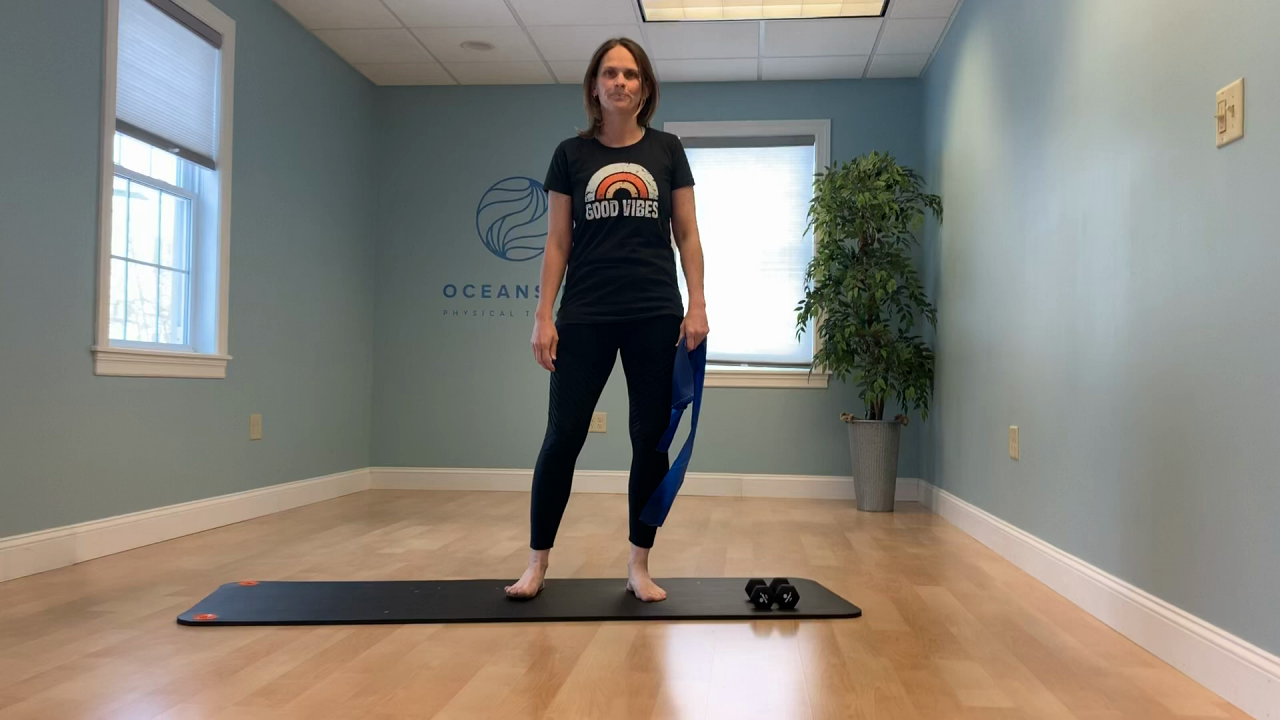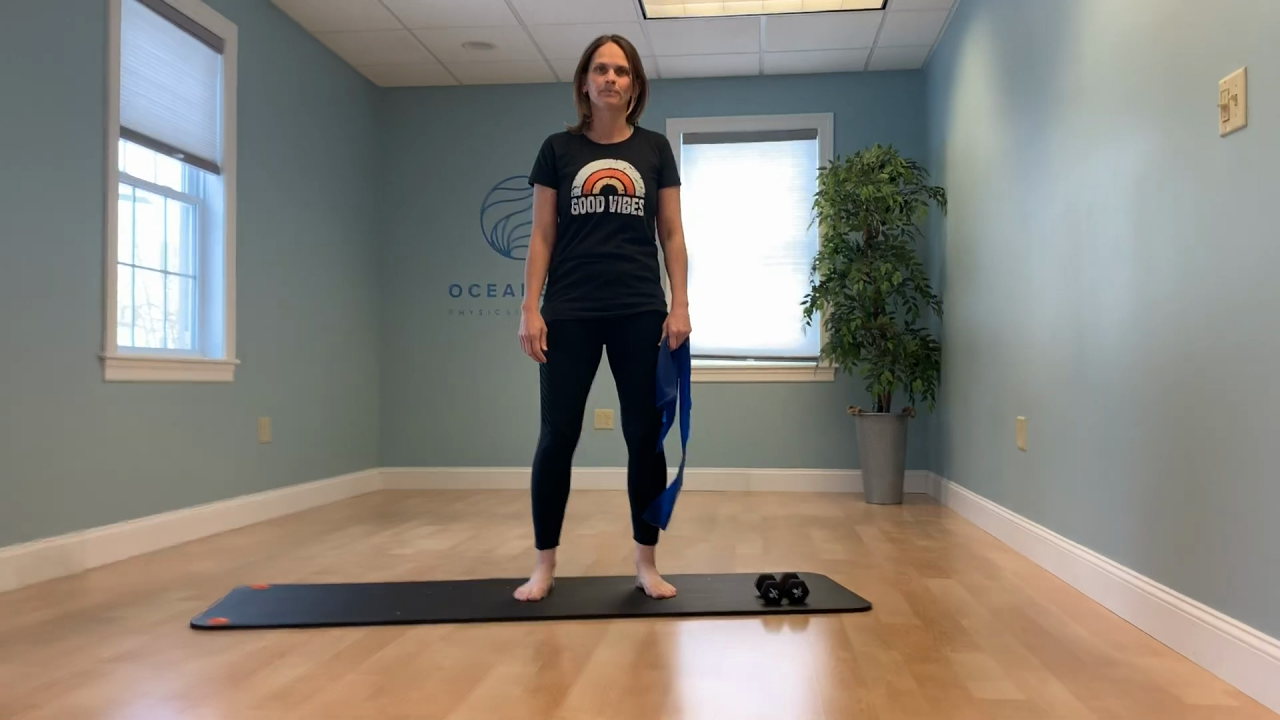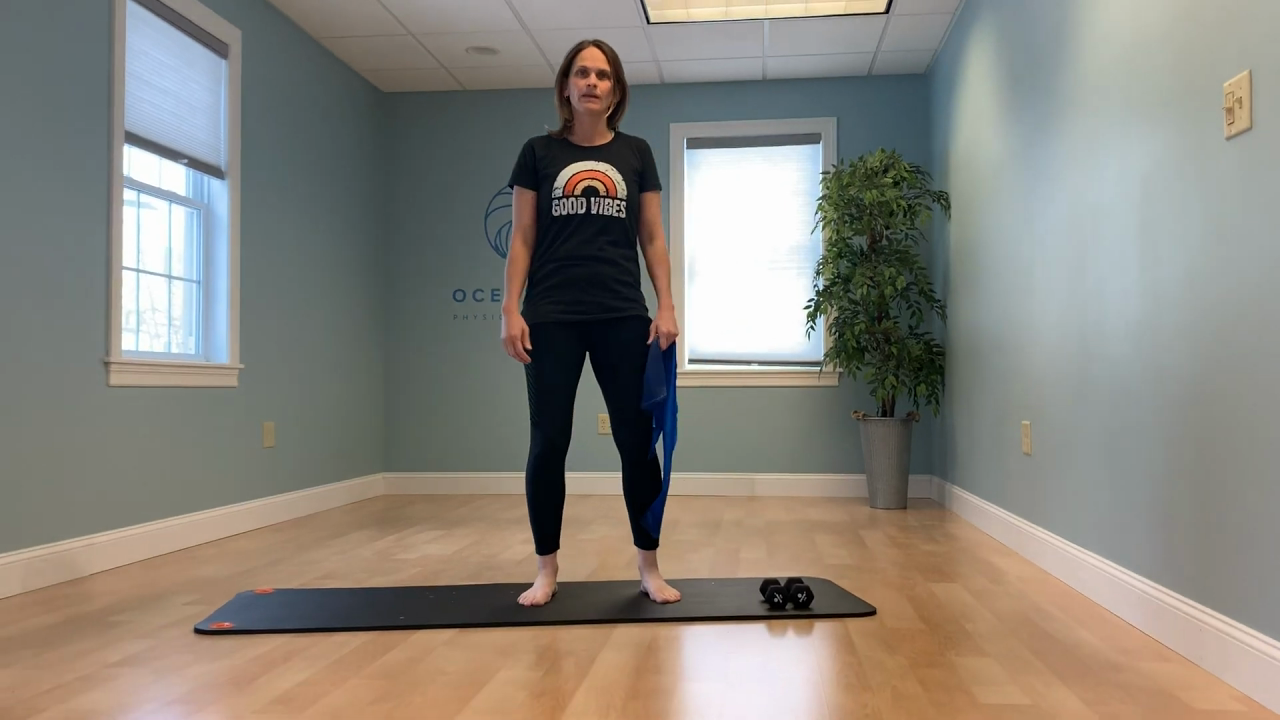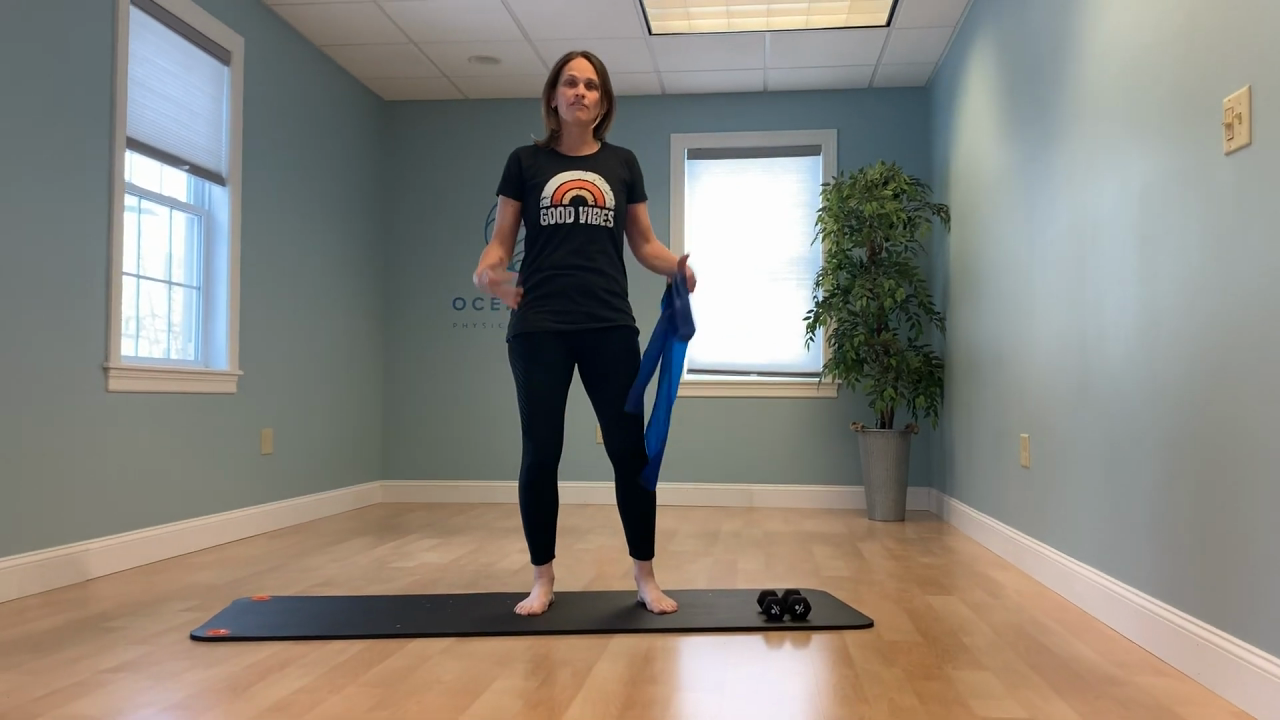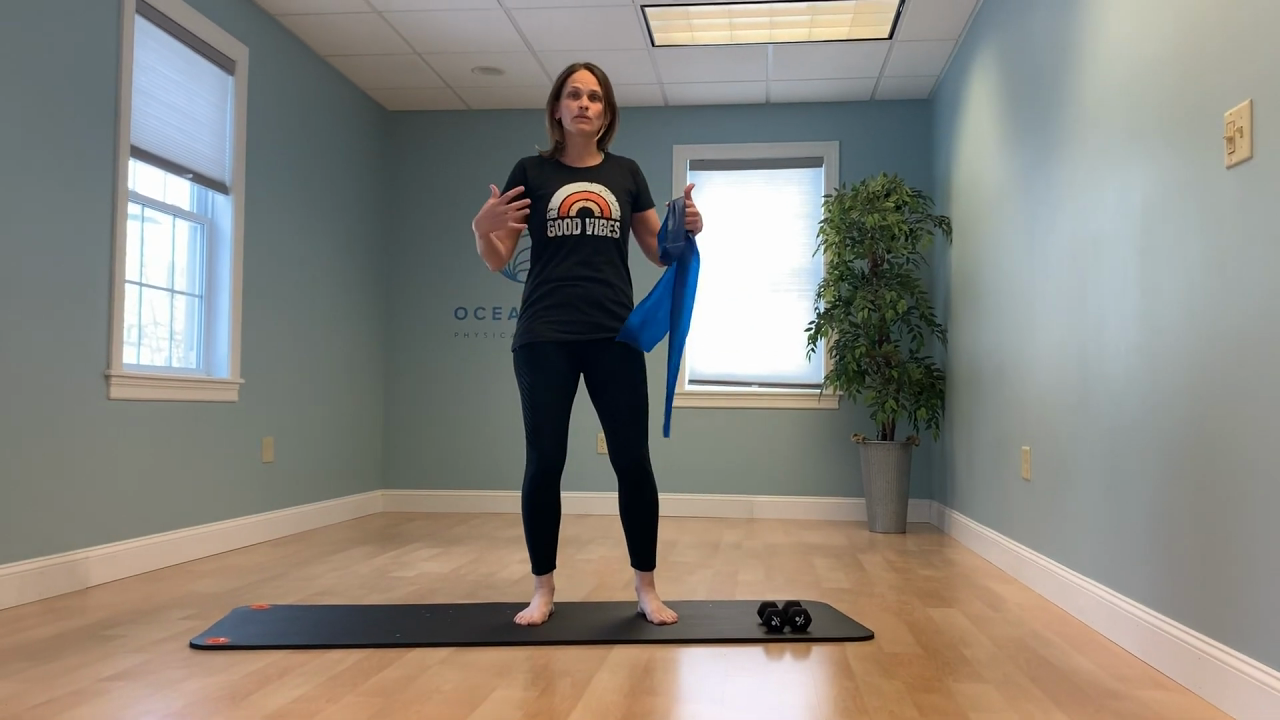
dt=0.4s
person 1, frame 1
left shoulder: (667, 150)
right shoulder: (571, 154)
left elbow: (687, 235)
right elbow: (558, 242)
left wrist: (696, 305)
right wrist: (543, 315)
left hip: (655, 316)
right hip: (584, 317)
left knee: (651, 441)
right knee: (562, 438)
left ankle: (639, 566)
right ankle: (537, 562)
person 1, frame 2
left shoulder: (655, 149)
right shoulder: (558, 149)
left elbow: (672, 235)
right elbow: (542, 236)
left wrist: (680, 305)
right wrist: (531, 308)
left hip: (640, 313)
right hip: (569, 313)
left knee: (645, 437)
right knee: (556, 438)
left ankle: (646, 563)
right ankle: (544, 565)
person 1, frame 3
left shoulder: (636, 153)
right shoulder: (539, 152)
left elbow: (652, 238)
right elbow: (522, 238)
left wrist: (667, 307)
right wrist: (510, 309)
left hip: (623, 316)
right hip: (551, 317)
left knee: (637, 439)
right knee: (548, 443)
left ankle: (649, 567)
right ankle: (546, 570)
person 1, frame 4
left shoulder: (622, 163)
right shoulder: (525, 161)
left elbow: (644, 245)
right elbow: (500, 241)
left wrist: (675, 266)
right wrist: (485, 272)
left hip: (610, 325)
right hip: (539, 325)
left knee: (629, 450)
right knee: (540, 452)
left ankle: (646, 578)
right ankle: (542, 579)
person 1, frame 5
left shoulder: (626, 173)
right shoulder: (530, 172)
left elbow: (657, 251)
right elbow: (498, 259)
left wrist: (687, 230)
right wrist: (483, 227)
left hip: (614, 333)
right hip: (545, 335)
left knee: (633, 459)
right knee: (544, 460)
left ankle: (646, 588)
right ankle: (543, 589)
